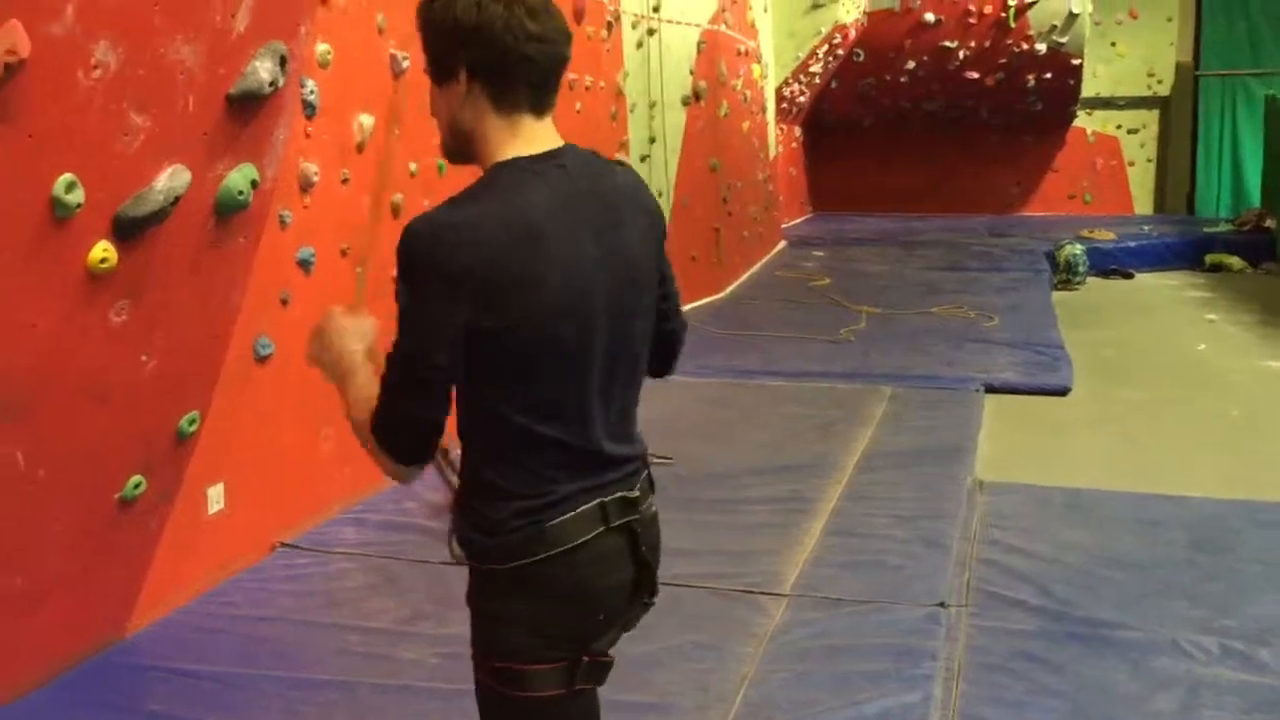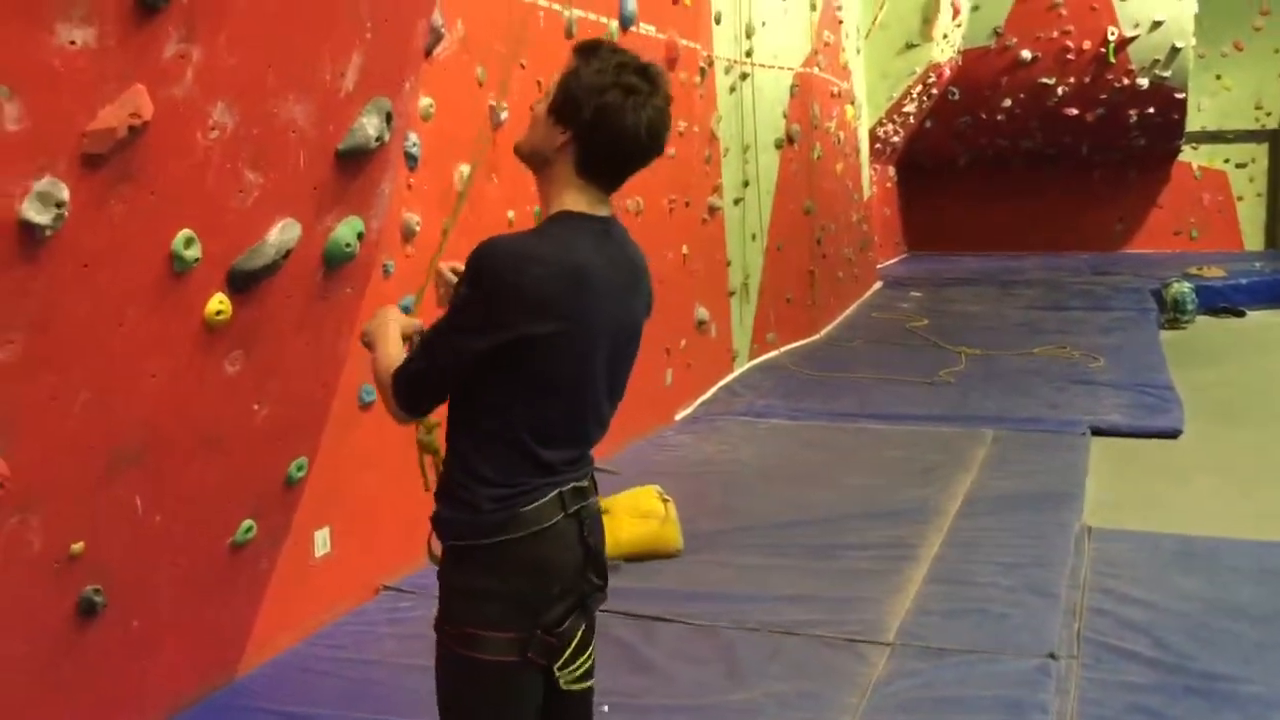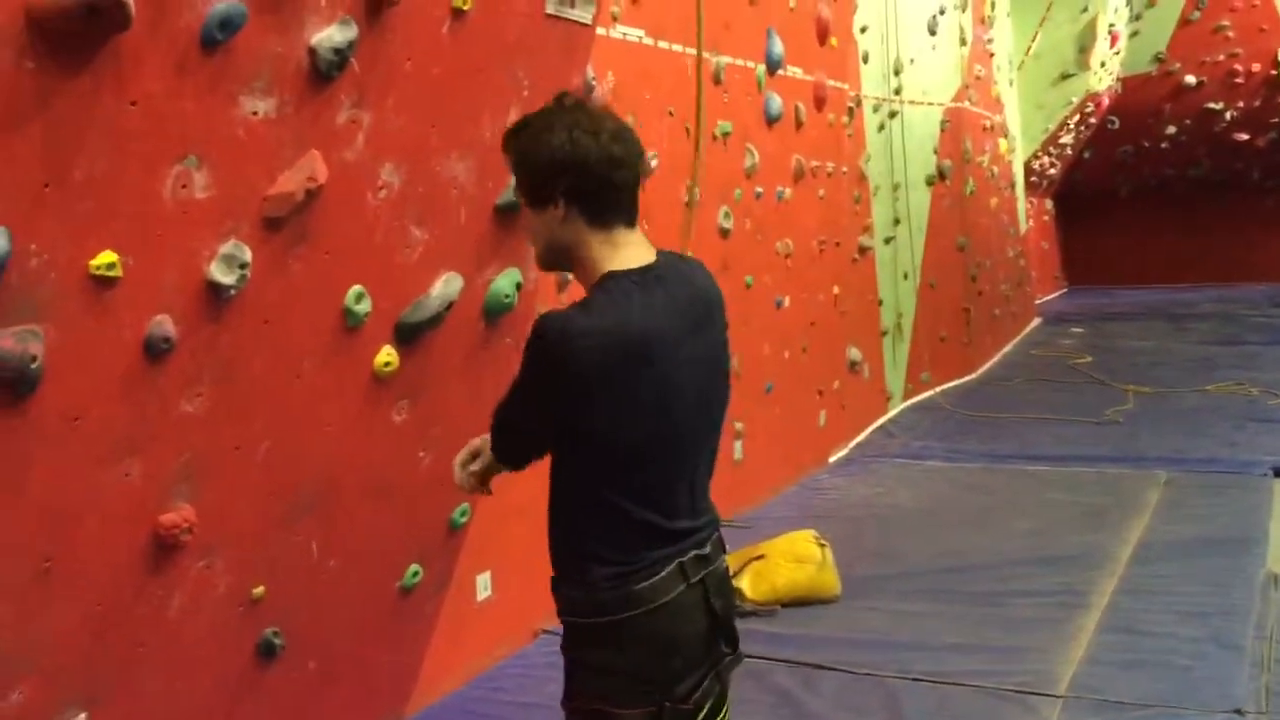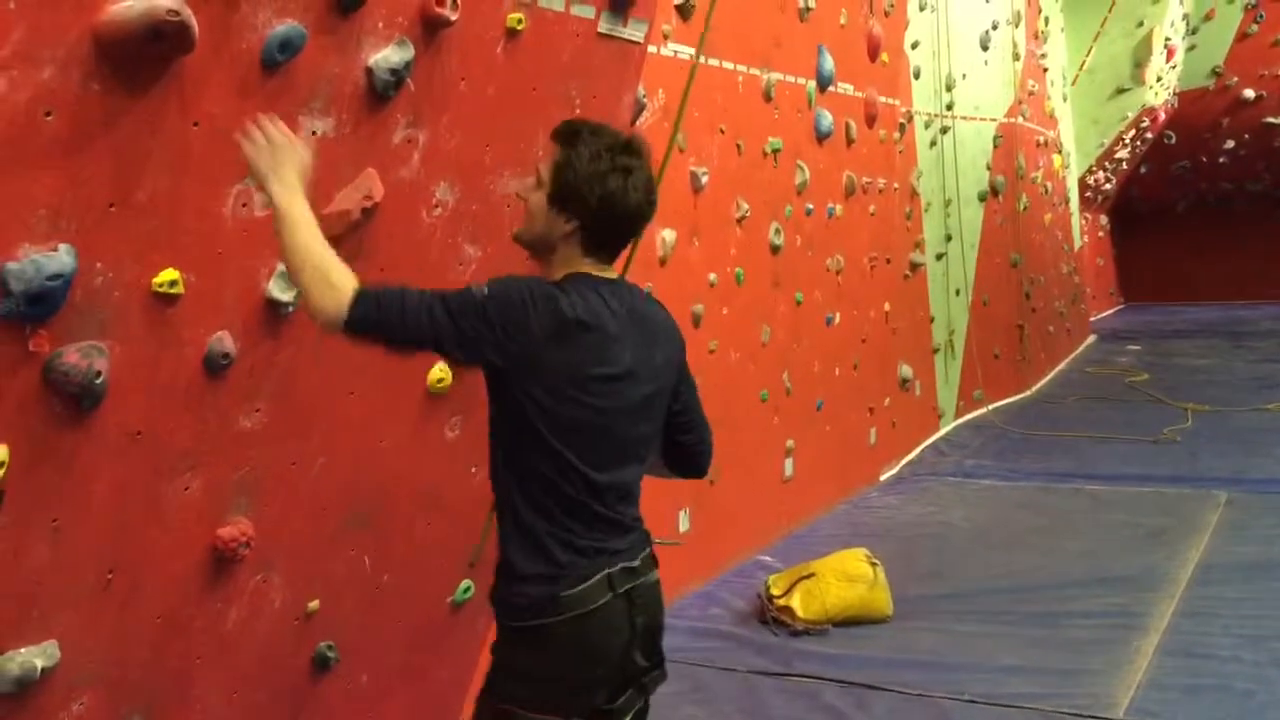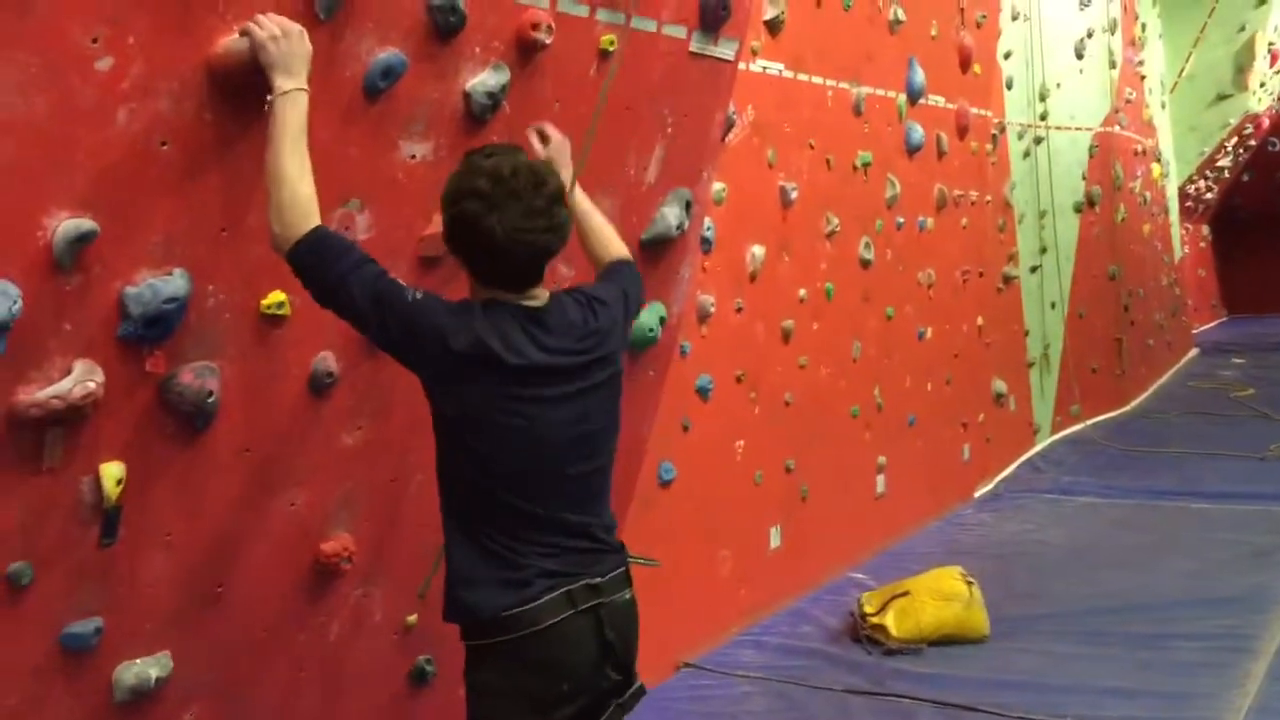
dt=1s
person 1, frame 1
left shoulder: (450, 237)
right shoulder: (629, 194)
left elbow: (403, 449)
left wrist: (352, 360)
left hip: (537, 562)
right hip: (623, 532)
person 1, frame 2
left shoulder: (514, 262)
right shoulder: (626, 263)
left elbow: (405, 401)
left wrist: (385, 332)
left hip: (503, 547)
right hip: (570, 529)
person 1, frame 3
left shoulder: (573, 339)
right shoulder: (698, 285)
left elbow: (515, 446)
right wrist: (507, 441)
left hip: (626, 620)
right hip: (702, 589)
person 1, frame 4
left shoulder: (523, 313)
right shoulder: (658, 326)
left elbow: (341, 307)
right elbow: (694, 457)
left wrist: (283, 186)
left hip: (558, 622)
right hip: (633, 601)
person 1, frame 5
left shoulder: (449, 340)
right shoulder: (593, 323)
left elbow: (294, 232)
right elbow: (624, 264)
left wrist: (289, 84)
right wrist: (565, 177)
left hip: (524, 639)
right hip: (609, 613)
